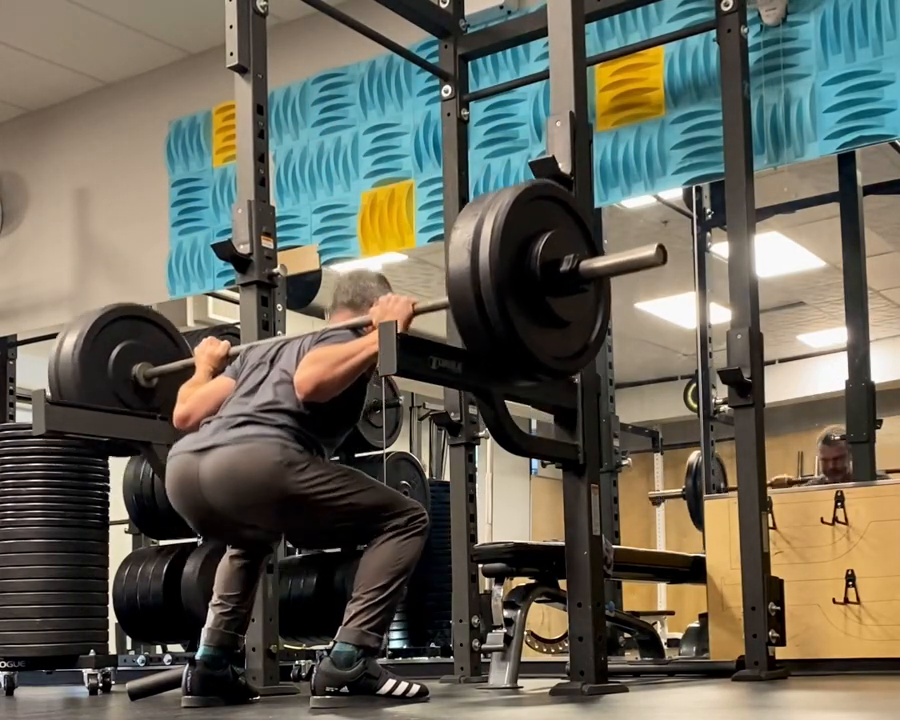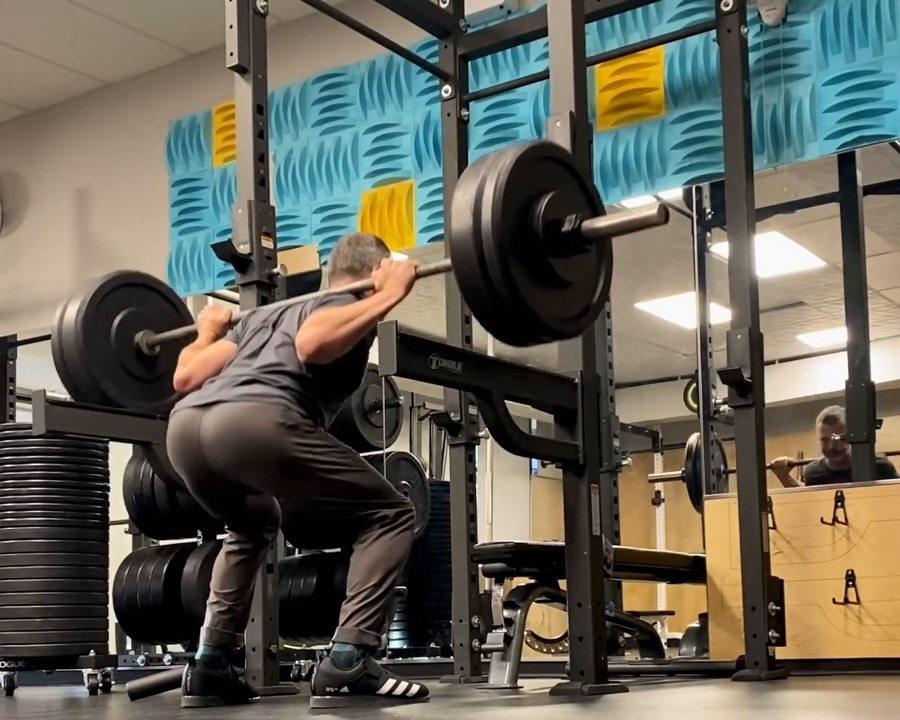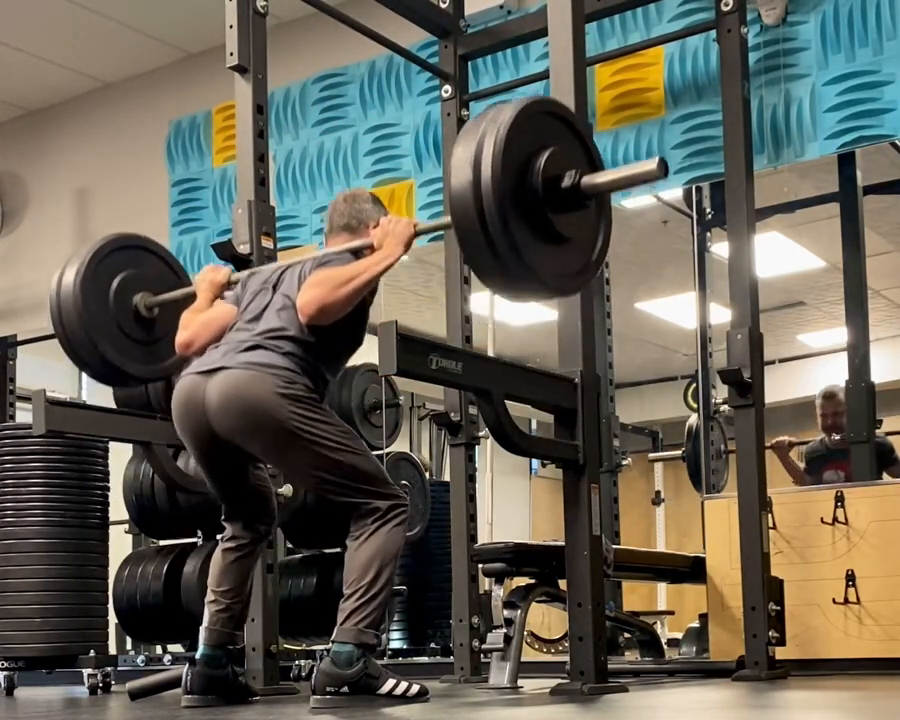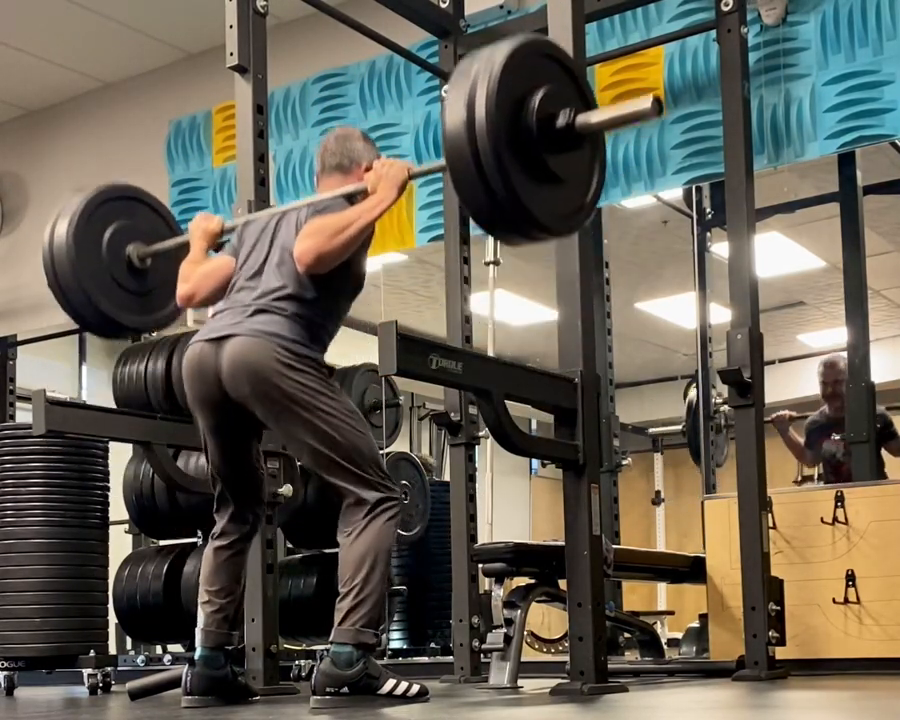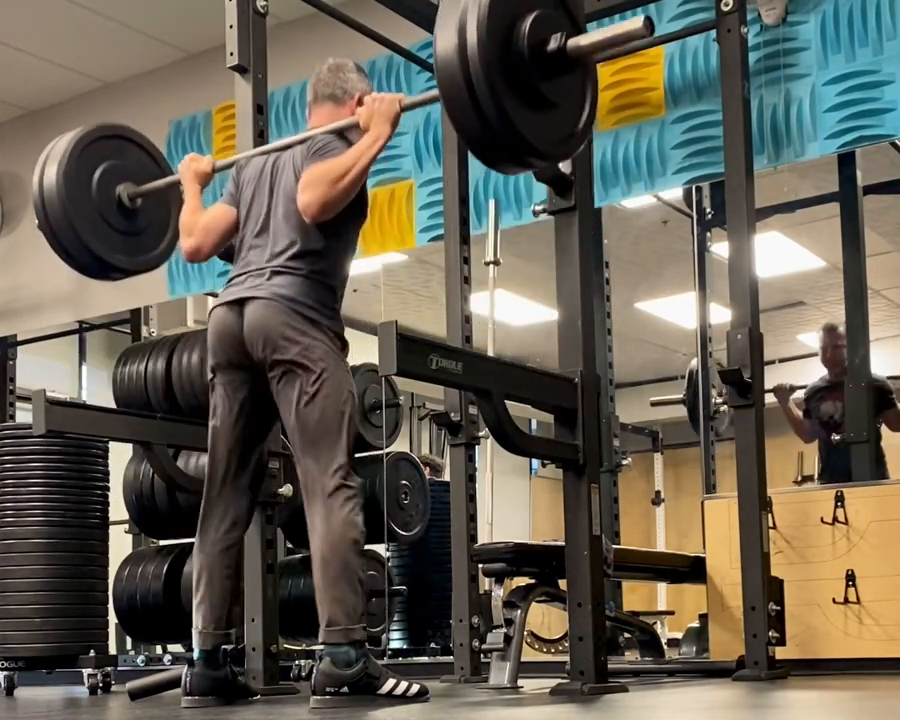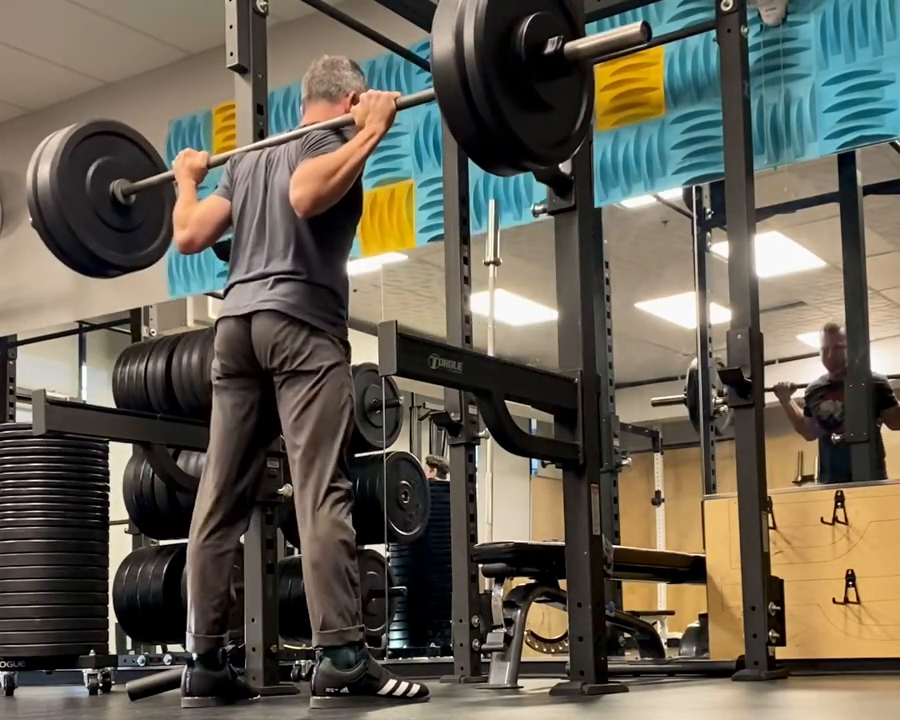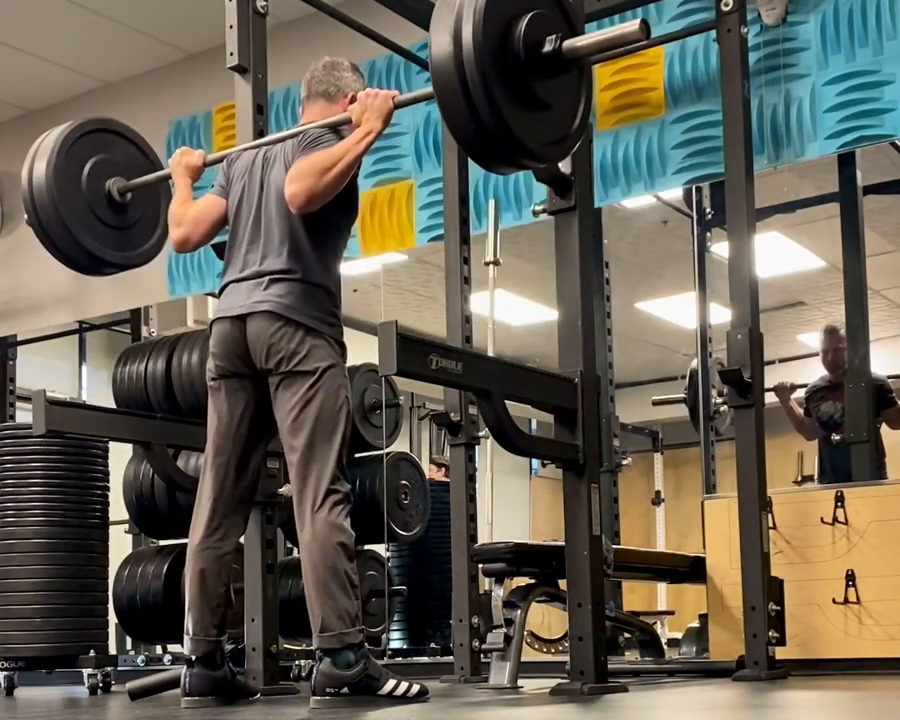
dt=0.2s
person 1, frame 1
left shoulder: (264, 349)
right shoulder: (352, 341)
left elbow: (185, 415)
right elbow: (309, 381)
left wrist: (206, 366)
right wrist: (385, 334)
left hip: (183, 472)
right hip: (251, 466)
left knee: (252, 533)
right knee: (403, 520)
left ankle: (211, 666)
right ankle: (347, 664)
person 1, frame 2
left shoulder: (264, 314)
right shoulder: (353, 306)
left elbow: (185, 378)
right elbow: (311, 344)
left wrist: (208, 332)
right wrist: (389, 296)
left hip: (185, 427)
right hip: (251, 423)
left knee: (253, 526)
right knee: (389, 516)
left ankle: (211, 665)
right ankle: (347, 663)
person 1, frame 3
left shoulder: (265, 274)
right shoulder: (355, 264)
left elbow: (187, 340)
right elbow: (313, 306)
left wrist: (208, 292)
right wrist: (390, 253)
left hip: (191, 394)
right hip: (258, 388)
left knee: (249, 520)
right knee: (382, 507)
left ankle: (211, 664)
right ankle: (347, 663)
person 1, frame 4
left shoulder: (262, 222)
right shoulder: (352, 209)
left elbow: (189, 292)
right elbow: (310, 255)
left wrist: (202, 241)
right wrist: (384, 198)
left hip: (201, 356)
right hip: (269, 352)
left knee: (238, 510)
right knee: (372, 496)
left ankle: (210, 663)
right ankle: (347, 662)
person 1, frame 5
left shoulder: (254, 162)
right shoulder: (342, 143)
left elbow: (194, 243)
right elbow: (314, 201)
left wrist: (192, 183)
right wrist: (377, 134)
left hip: (227, 317)
right hip: (291, 315)
left knee: (227, 495)
right knee: (331, 487)
left ankle: (209, 660)
right ankle: (343, 659)
person 1, frame 6
left shoulder: (247, 160)
right shoulder: (334, 141)
left elbow: (188, 235)
right elbow: (306, 196)
left wrist: (186, 179)
right wrist: (372, 132)
left hip: (235, 323)
right hip: (298, 322)
left knee: (221, 499)
right knee: (321, 494)
left ankle: (205, 662)
right ankle: (342, 661)
person 1, frame 7
left shoulder: (243, 160)
right shoulder: (332, 140)
left elbow: (184, 233)
right elbow: (300, 193)
left wrist: (183, 178)
right wrist: (369, 130)
left hip: (230, 325)
right hip: (293, 324)
left knee: (220, 501)
right knee: (320, 496)
left ankle: (204, 662)
right ankle: (340, 662)
